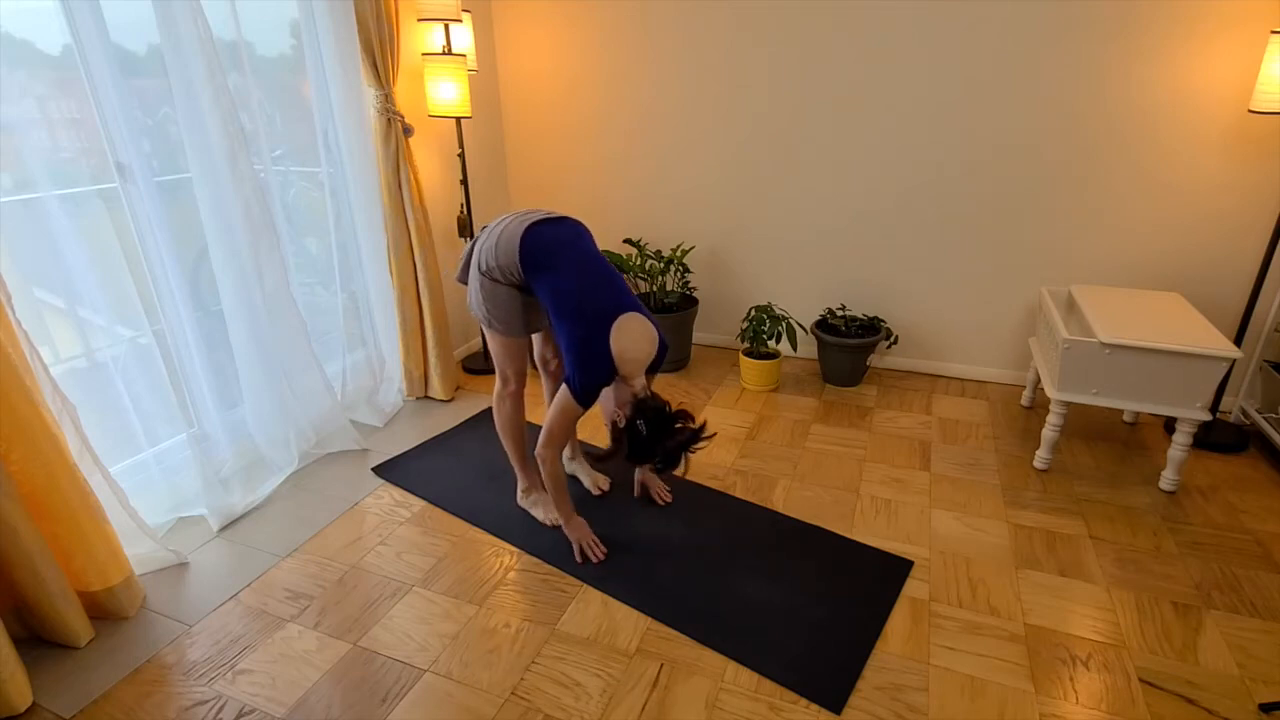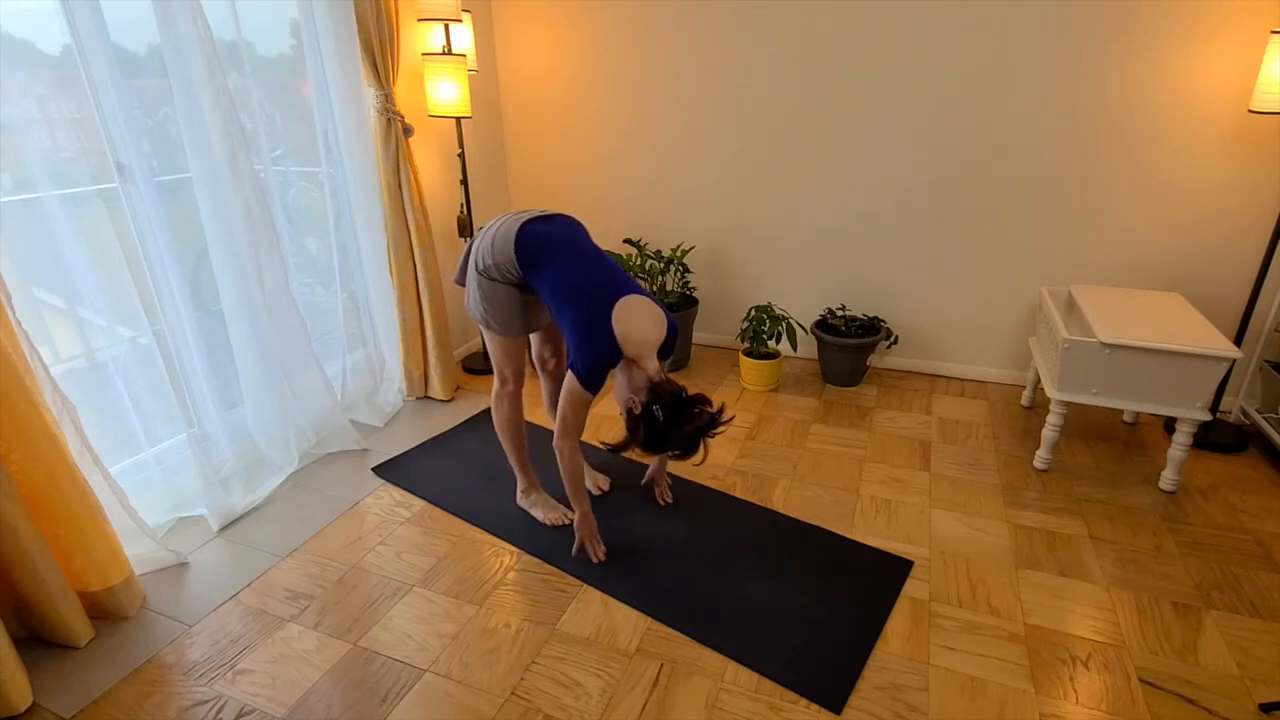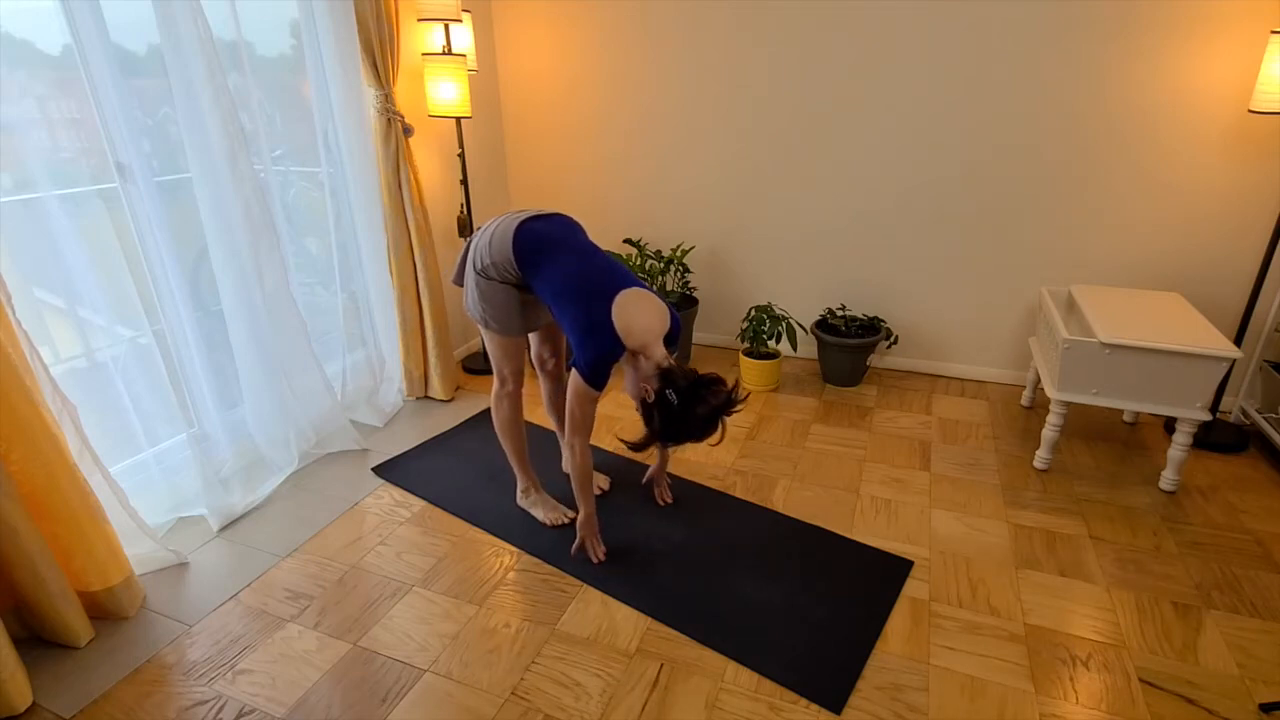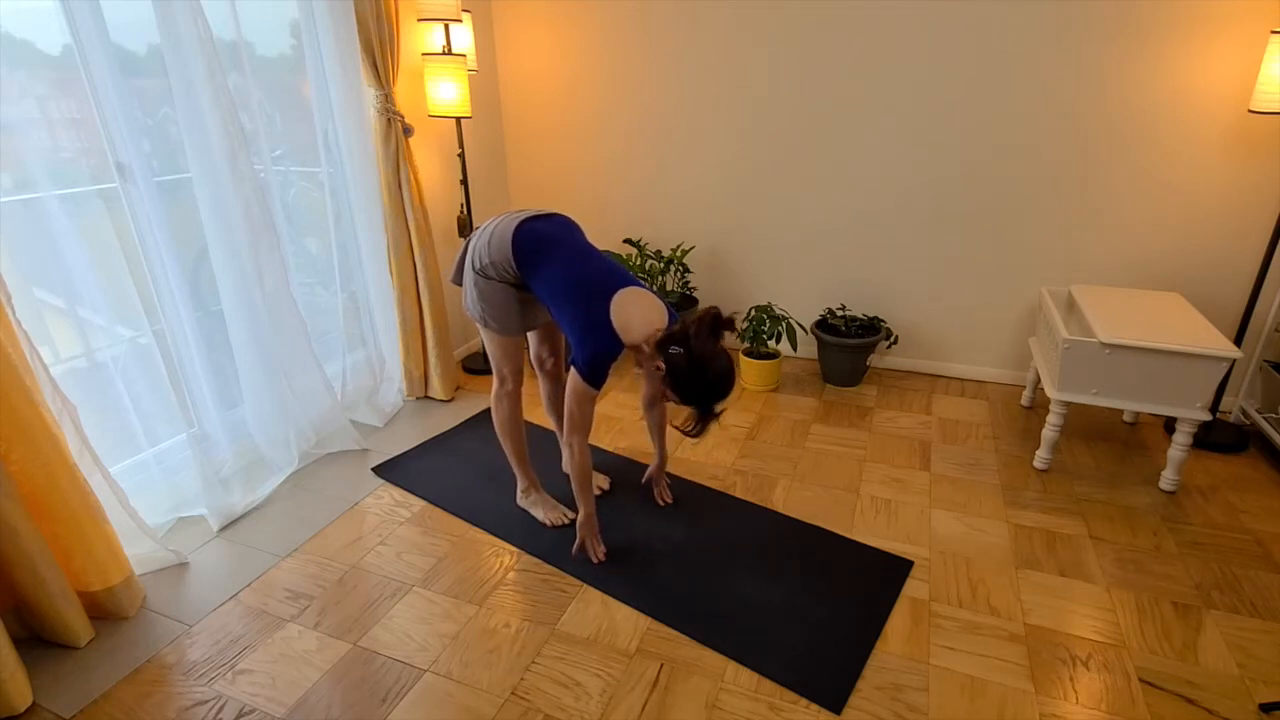
dt=0.5s
person 1, frame 1
left shoulder: (654, 349)
right shoulder: (595, 368)
left elbow: (645, 414)
right elbow: (546, 451)
left wrist: (644, 467)
right wrist: (570, 520)
right hip: (502, 254)
right knee: (512, 381)
left ankle: (574, 457)
right ankle: (527, 489)
person 1, frame 2
left shoulder: (665, 334)
right shoulder: (598, 353)
left elbow: (646, 412)
right elbow: (564, 441)
left wrist: (660, 462)
right wrist: (584, 517)
right hip: (499, 254)
left knee: (552, 362)
right knee: (510, 380)
left ankle: (575, 464)
right ankle: (527, 489)
person 1, frame 3
left shoulder: (668, 327)
right shoulder: (601, 348)
left elbow: (663, 407)
right elbow: (578, 438)
left wrist: (661, 463)
right wrist: (587, 516)
right hip: (499, 254)
left knee: (551, 362)
right knee: (509, 380)
left ankle: (568, 459)
right ankle: (527, 489)
person 1, frame 4
left shoulder: (668, 329)
right shoulder: (601, 346)
left elbow: (651, 400)
right elbow: (577, 438)
left wrist: (660, 461)
right wrist: (586, 516)
right hip: (497, 254)
left knee: (549, 363)
right knee: (509, 380)
left ankle: (568, 461)
right ankle: (527, 489)
